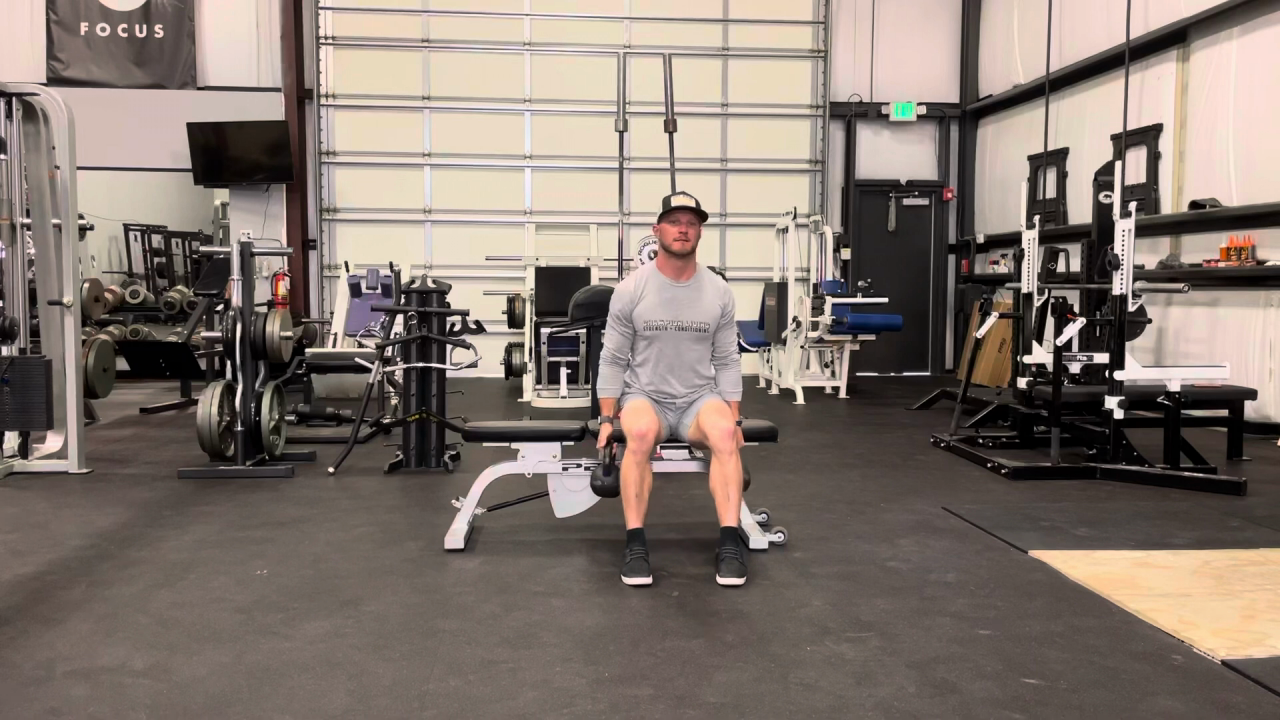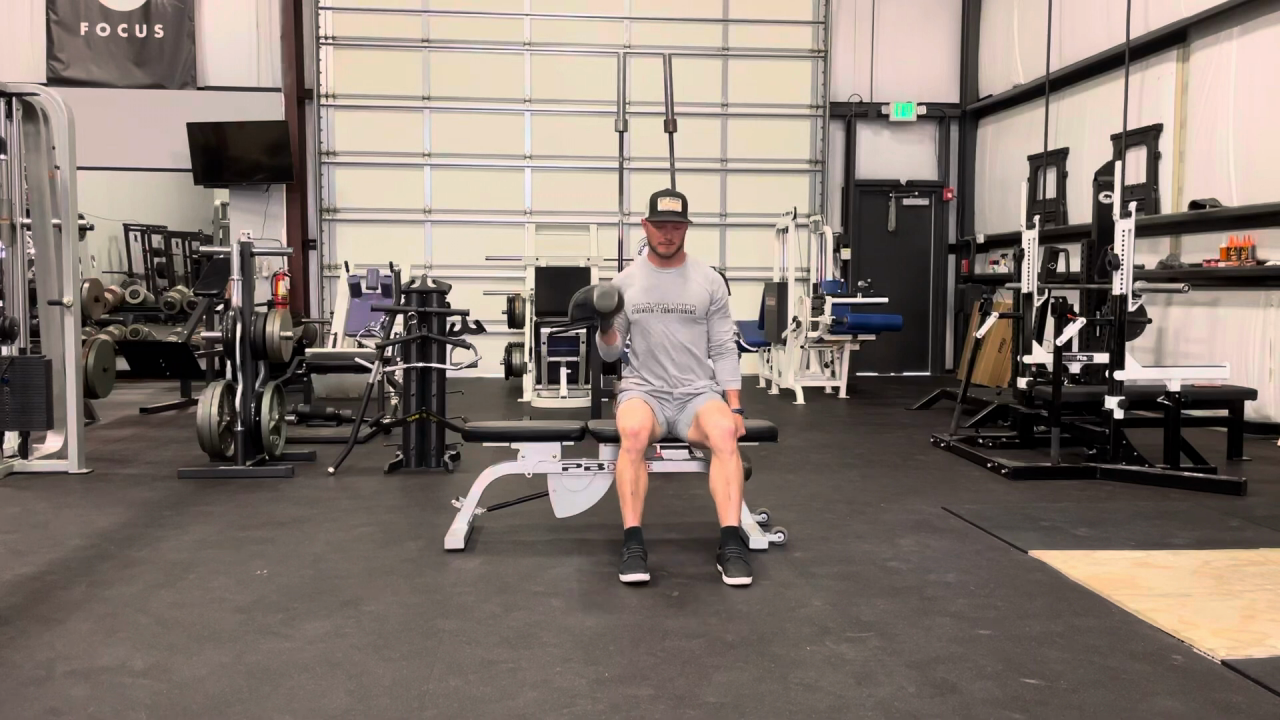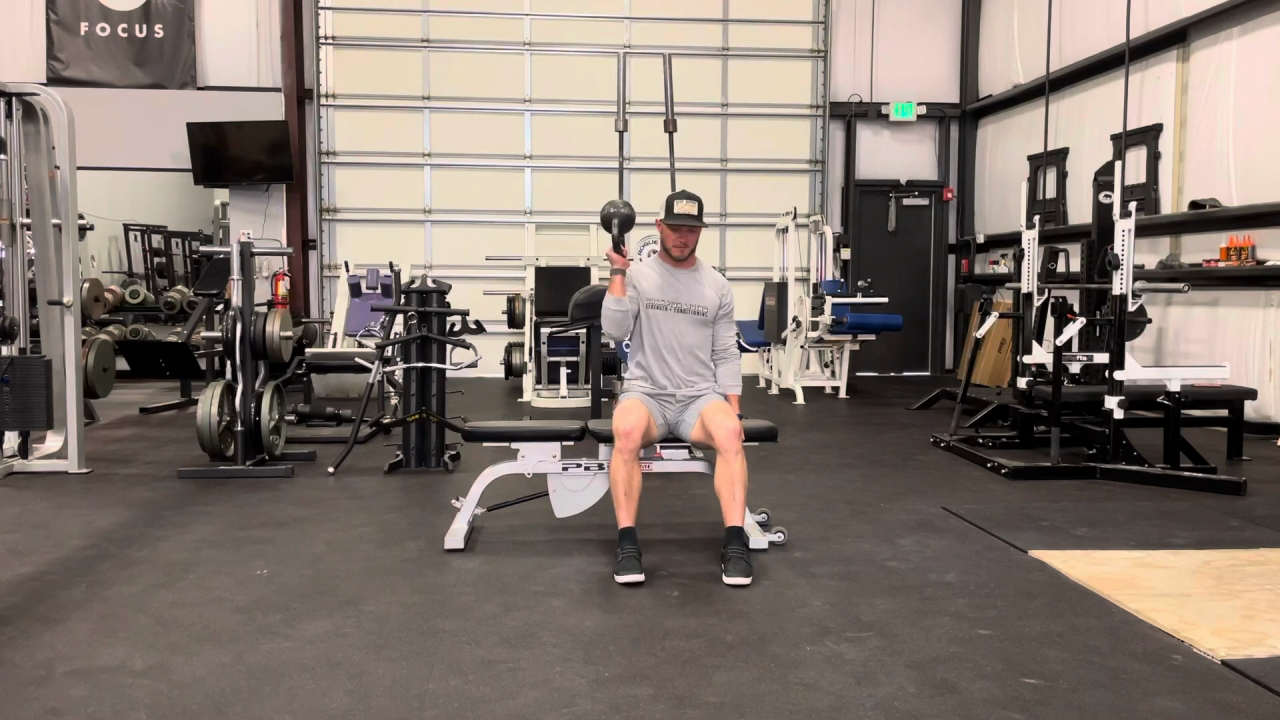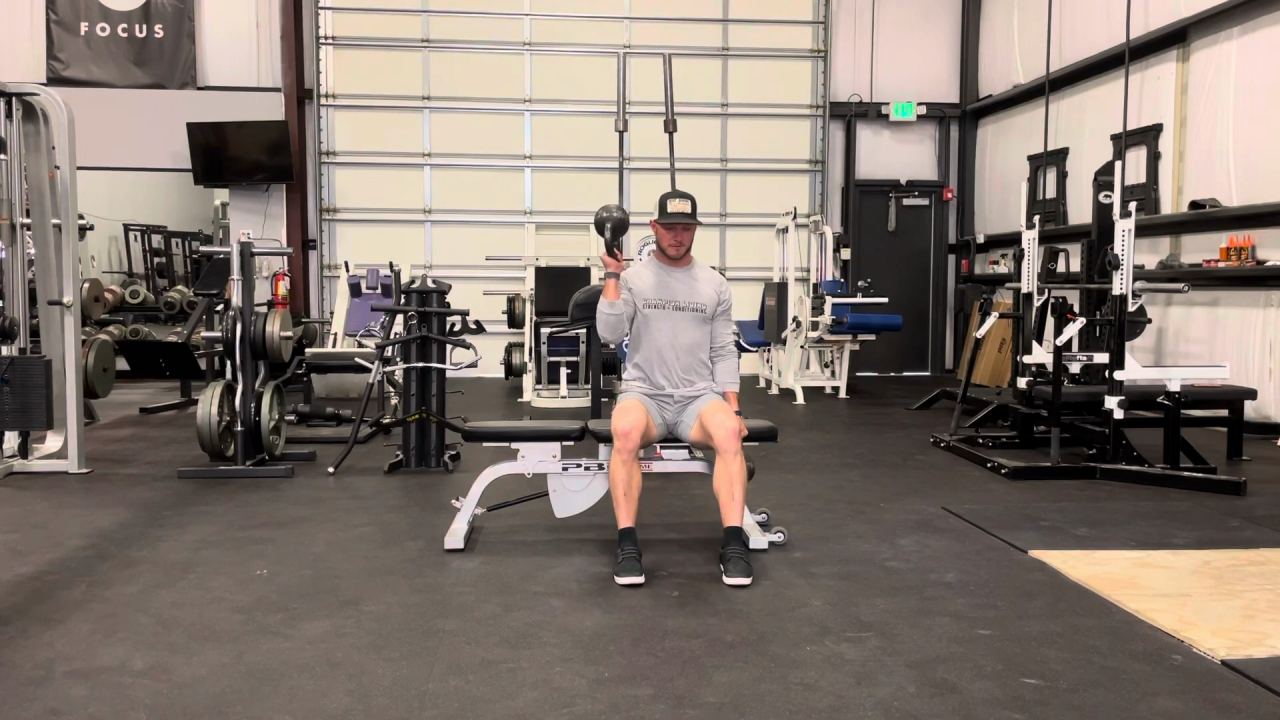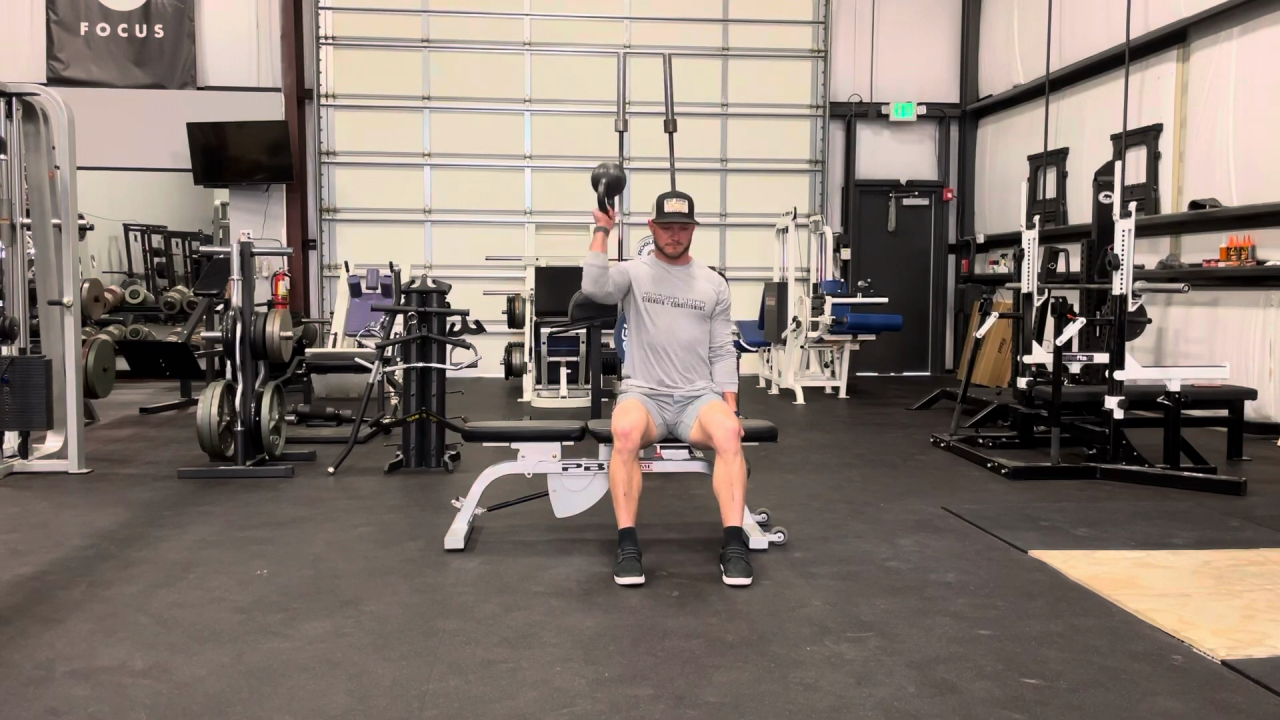
dt=0.5s
person 1, frame 1
left shoulder: (719, 292)
right shoulder: (631, 290)
left elbow: (727, 361)
right elbow: (613, 360)
left wrist: (735, 419)
right wrist: (607, 419)
left hip: (699, 398)
right hip: (644, 397)
left knee: (723, 434)
right knee: (640, 434)
left ankle: (729, 543)
right ankle: (635, 544)
person 1, frame 2
left shoulder: (709, 281)
right shoulder: (625, 280)
left elbow: (724, 349)
right elbow: (611, 354)
left wrist: (735, 407)
right wrist: (608, 325)
left hip: (698, 393)
right hip: (644, 392)
left knee: (724, 434)
right knee: (634, 433)
left ankle: (731, 543)
right ankle: (633, 543)
person 1, frame 3
left shoulder: (717, 286)
right shoulder: (637, 276)
left elbow: (726, 354)
right elbow: (615, 329)
left wrist: (734, 411)
right wrist: (618, 271)
left hip: (699, 396)
right hip: (645, 393)
left knee: (729, 434)
right knee: (626, 431)
left ankle: (734, 543)
right ankle: (627, 543)
person 1, frame 4
left shoulder: (715, 284)
right shoulder: (633, 278)
left elbow: (724, 352)
right elbow: (610, 332)
left wrist: (733, 408)
right wrist: (612, 275)
left hip: (698, 396)
right hip: (644, 393)
left knee: (728, 433)
right knee: (625, 431)
left ankle: (733, 544)
right ankle: (627, 544)
person 1, frame 5
left shoulder: (713, 284)
right shoulder: (633, 272)
left elbow: (723, 351)
right elbow: (593, 287)
left wrist: (731, 407)
right wrist: (602, 231)
left hip: (698, 395)
right hip: (643, 392)
left knee: (728, 433)
right knee: (625, 431)
left ankle: (733, 544)
right ankle: (627, 544)
